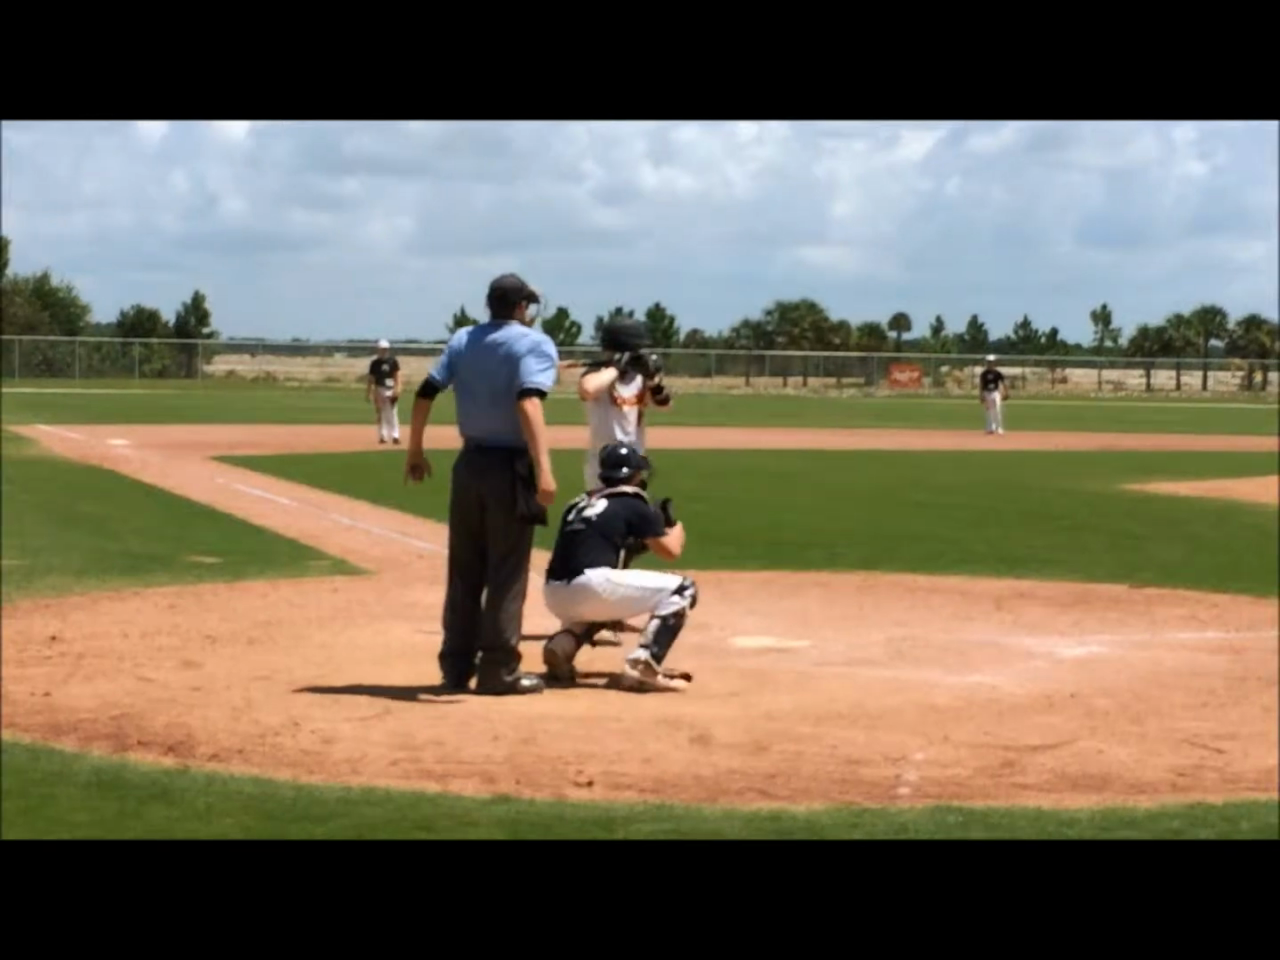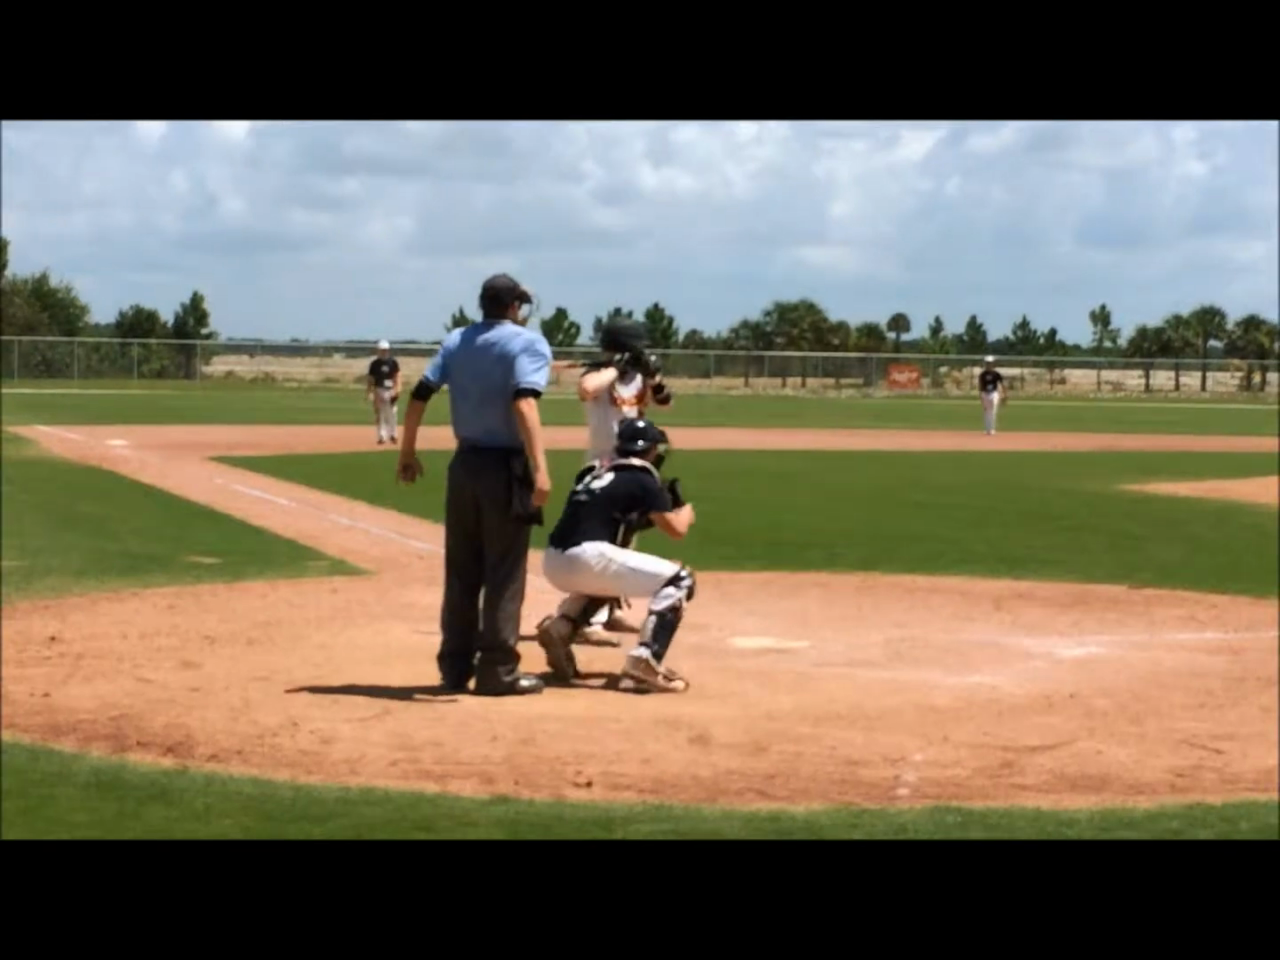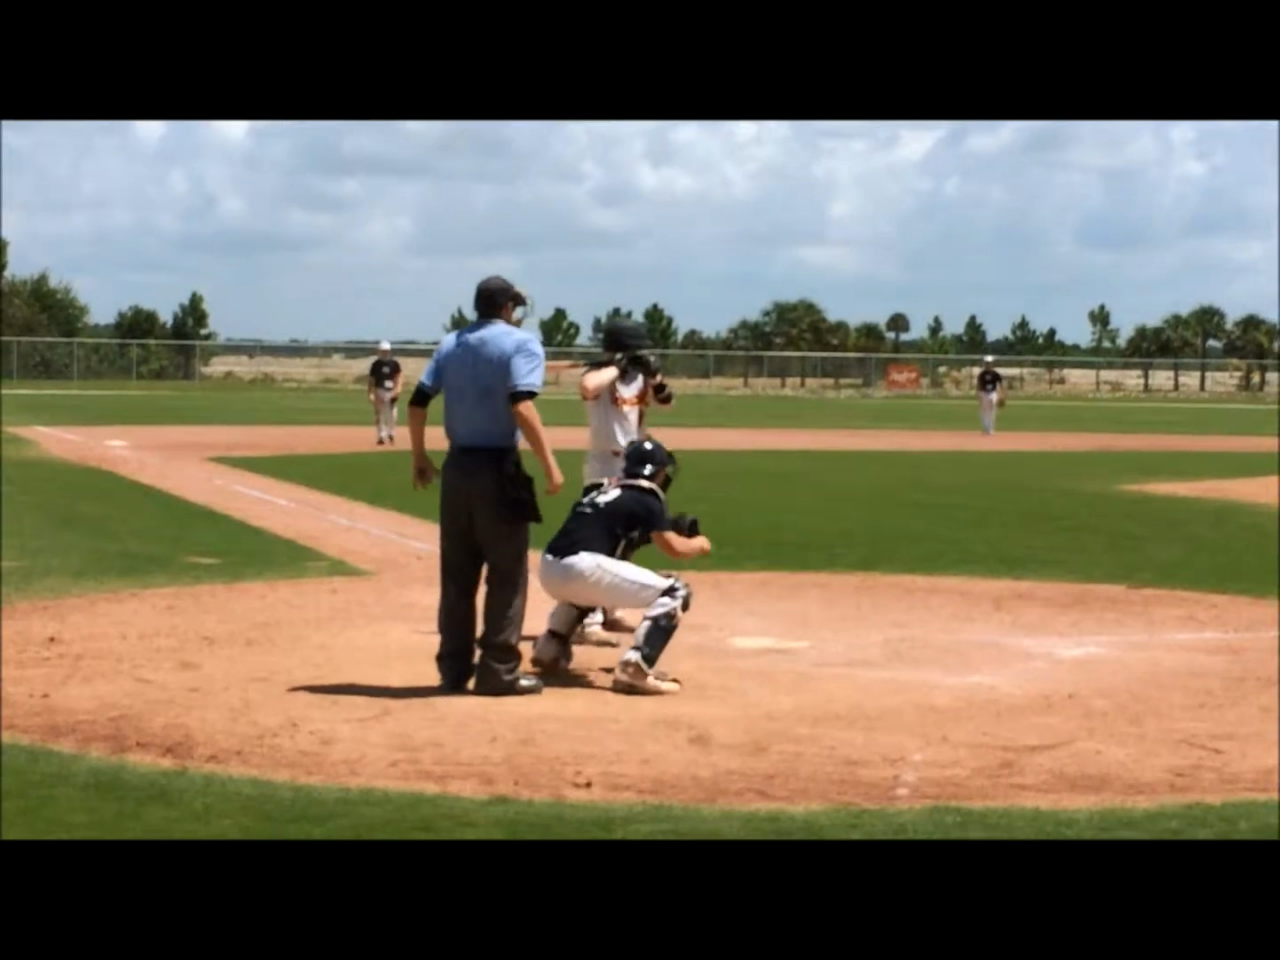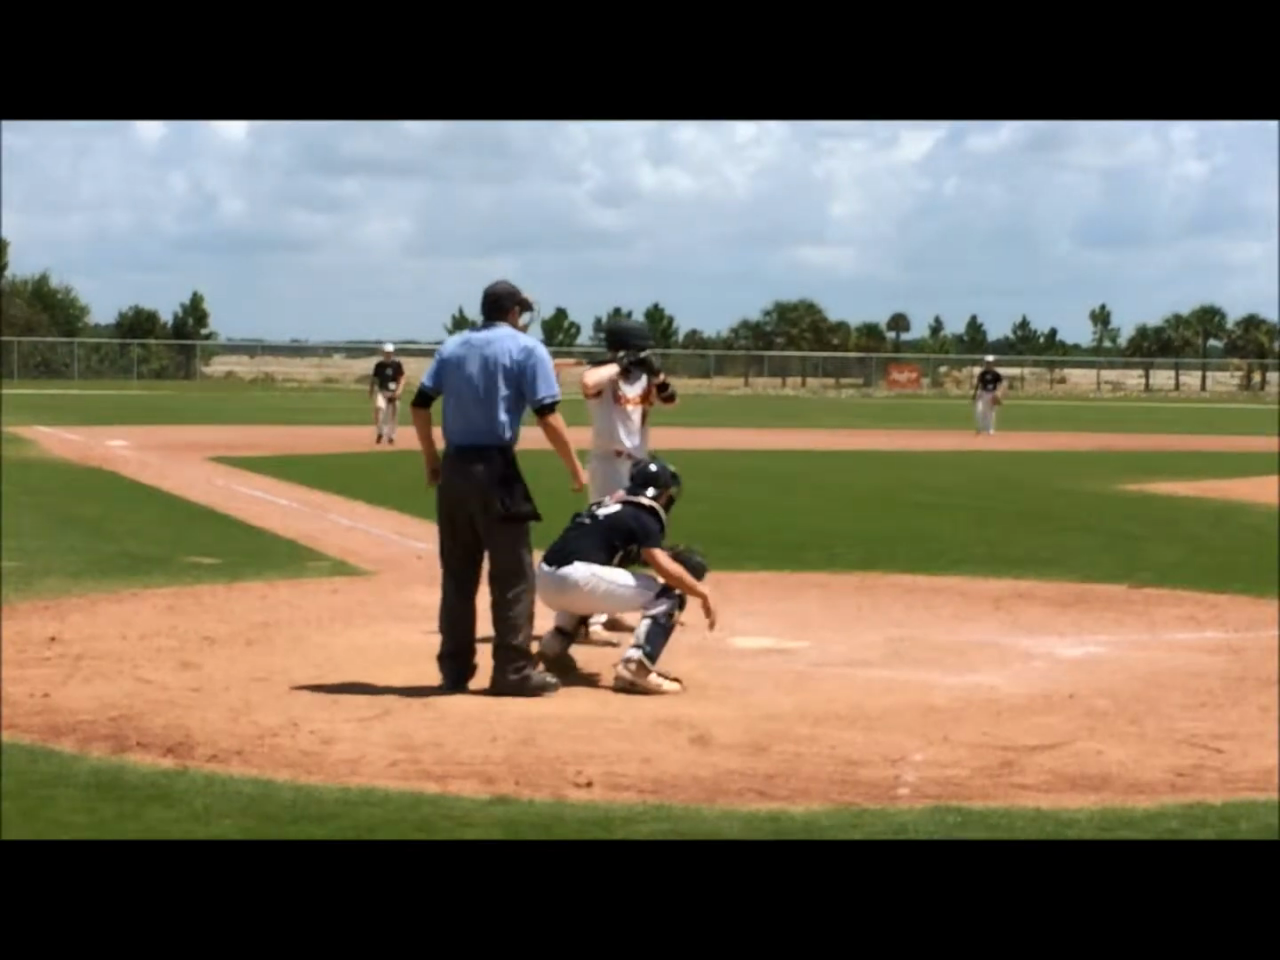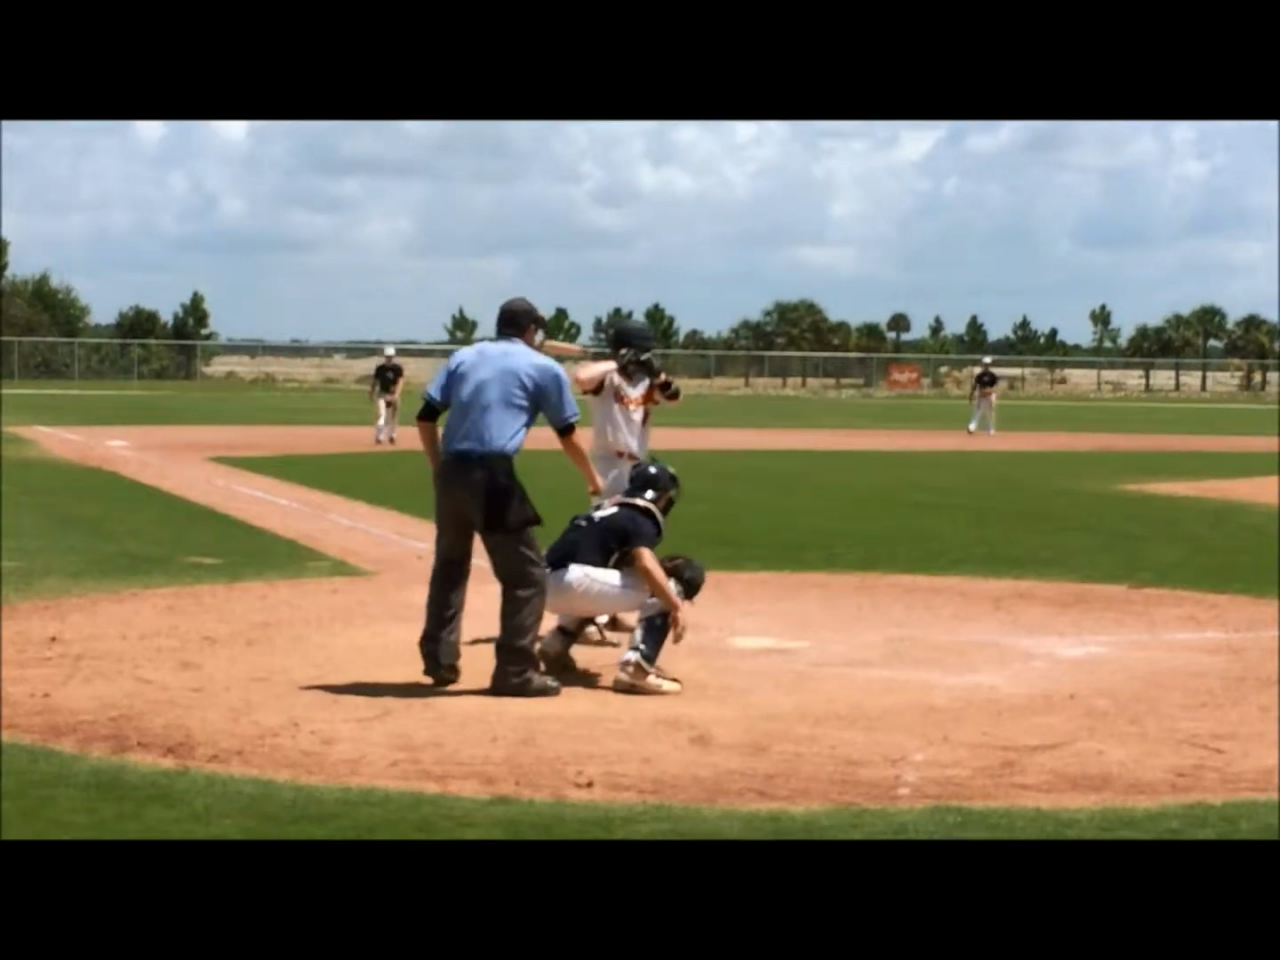
dt=0.2s
person 1, frame 1
left shoulder: (462, 340)
right shoulder: (535, 343)
left elbow: (425, 393)
right elbow: (529, 402)
left wrist: (415, 450)
right wrist: (544, 468)
left hip: (469, 464)
right hip: (510, 467)
left knee: (464, 572)
right knee: (507, 573)
left ankle: (457, 666)
right ankle: (499, 671)
person 1, frame 2
left shoulder: (455, 341)
right shoulder: (529, 341)
left elbow: (420, 395)
right elbow: (523, 402)
left wrist: (407, 451)
right wrist: (541, 467)
left hip: (464, 465)
right hip: (504, 467)
left knee: (460, 572)
right knee: (504, 574)
left ankle: (455, 667)
right ankle: (497, 671)
person 1, frame 3
left shoulder: (450, 344)
right shoulder: (521, 342)
left elbow: (418, 402)
right elbow: (522, 407)
left wrist: (419, 457)
right wrist: (550, 465)
left hip: (456, 467)
right hip: (496, 468)
left knee: (456, 574)
right knee: (508, 574)
left ankle: (453, 669)
right ankle: (499, 671)
person 1, frame 4
left shoulder: (452, 345)
right shoulder: (527, 348)
left elbow: (419, 404)
right elbow: (548, 417)
left wrist: (431, 458)
right wrist: (575, 468)
left hip: (453, 466)
right hip: (493, 468)
left knee: (458, 572)
right knee: (513, 573)
left ankle: (455, 669)
right ankle: (513, 670)
person 1, frame 5
left shoulder: (463, 356)
right shoulder: (544, 367)
left elbow: (426, 416)
right elbow: (569, 436)
right wrist: (592, 478)
left hip: (451, 474)
right hip: (492, 477)
left knee: (449, 568)
right knee: (525, 575)
left ankle: (439, 661)
right ankle: (516, 673)
person 2, frame 1
left shoulder: (639, 375)
right shoulder: (598, 373)
left elbow: (663, 402)
right elbow: (587, 389)
left wrist: (653, 377)
right wrist: (617, 367)
right hip: (605, 466)
person 2, frame 2
left shoulder: (638, 375)
right shoulder: (597, 373)
left elbow: (663, 400)
right elbow: (587, 389)
left wrist: (653, 374)
right wrist: (617, 366)
left knee: (623, 540)
left ankle: (610, 611)
right ankle: (591, 620)
person 2, frame 3
left shoulder: (639, 376)
right shoulder: (599, 373)
left elbow: (665, 400)
right elbow: (587, 387)
left wrist: (653, 374)
right wrist: (618, 365)
right hip: (605, 466)
left knee: (625, 542)
left ankle: (606, 612)
right ankle: (589, 621)
person 2, frame 4
left shoulder: (642, 376)
right shoulder: (603, 373)
left elbow: (669, 398)
right elbow: (587, 383)
left wrist: (656, 373)
right wrist: (619, 365)
left hip: (636, 466)
right hip: (608, 465)
left ankle: (606, 612)
right ankle: (590, 620)
person 2, frame 5
left shoulder: (644, 378)
right shoulder: (605, 375)
left elbow: (673, 396)
right elbow: (580, 378)
left wrist: (657, 374)
right wrist: (617, 362)
left hip: (637, 467)
right hip: (610, 466)
left ankle: (608, 612)
right ankle: (591, 619)
person 3, frame 1
left shoulder: (581, 503)
right shoulder: (633, 503)
right elbow: (670, 551)
right wrist: (676, 528)
left hip: (556, 595)
right hip: (589, 586)
right knee: (682, 590)
left ankle: (563, 644)
right ankle: (643, 667)
person 3, frame 2
left shoulder: (595, 472)
right shoulder: (642, 479)
right elbow: (676, 528)
right wrist: (686, 511)
left hip: (555, 562)
right hip: (586, 558)
left knee: (597, 581)
right knee: (679, 581)
left ankle: (560, 627)
right ankle: (644, 665)
person 3, frame 3
left shoulder: (603, 490)
right shoulder: (645, 499)
right elbow: (674, 548)
right wrist: (699, 543)
left hip: (550, 570)
right hip: (580, 568)
right knee: (674, 593)
left ankle: (550, 647)
right ankle: (634, 668)
person 3, frame 4
left shoulder: (608, 506)
right shoulder: (644, 518)
right elbow: (662, 565)
right wrist: (703, 593)
left hip: (547, 581)
right hip: (576, 579)
right knee: (669, 593)
left ankle: (555, 646)
right ankle: (637, 667)
person 3, frame 5
left shoulder: (611, 510)
right shoulder: (641, 520)
right elbow: (645, 566)
left wrist: (661, 571)
right wrist: (677, 606)
left hip: (548, 584)
right hip: (571, 583)
right knee: (666, 592)
left ankle: (556, 647)
right ankle: (635, 669)
